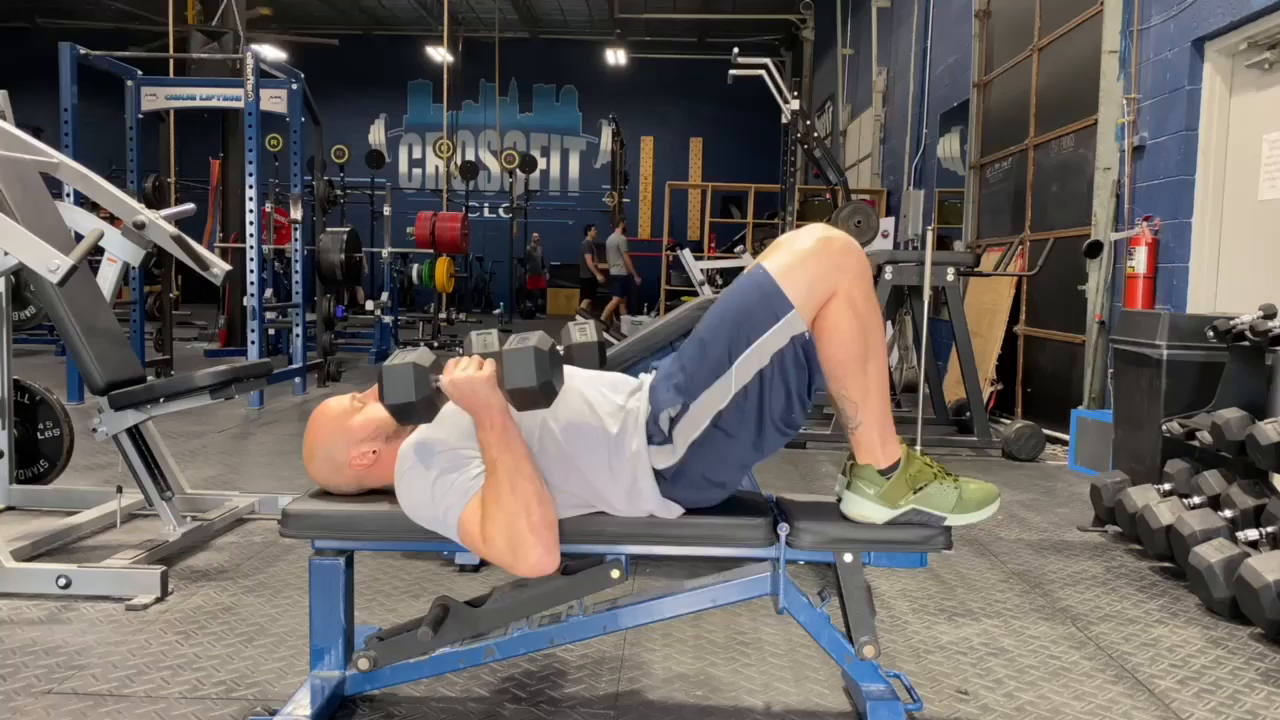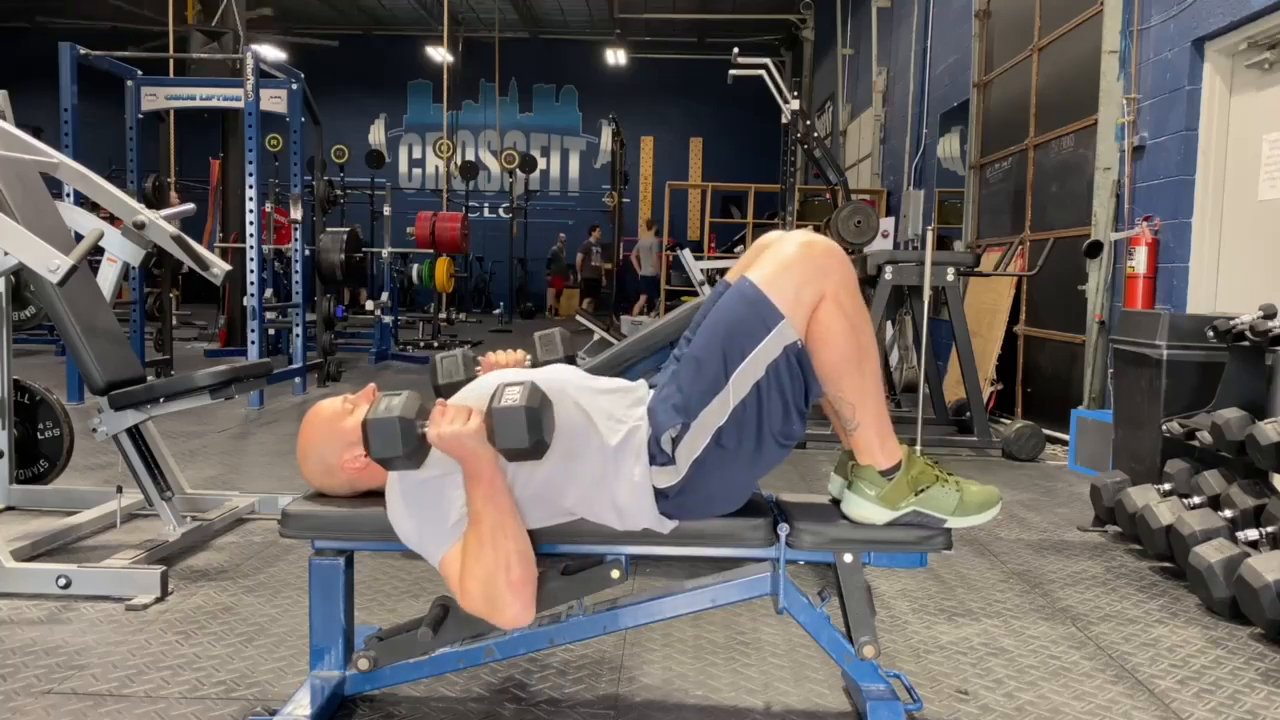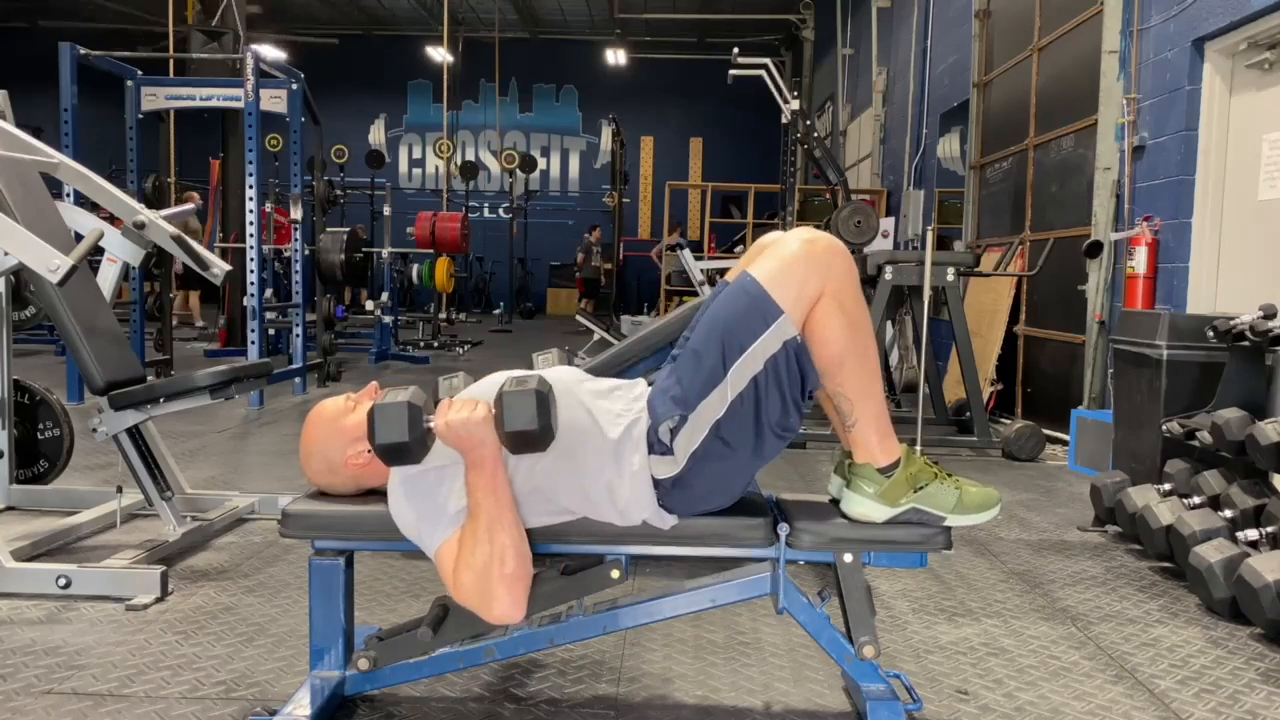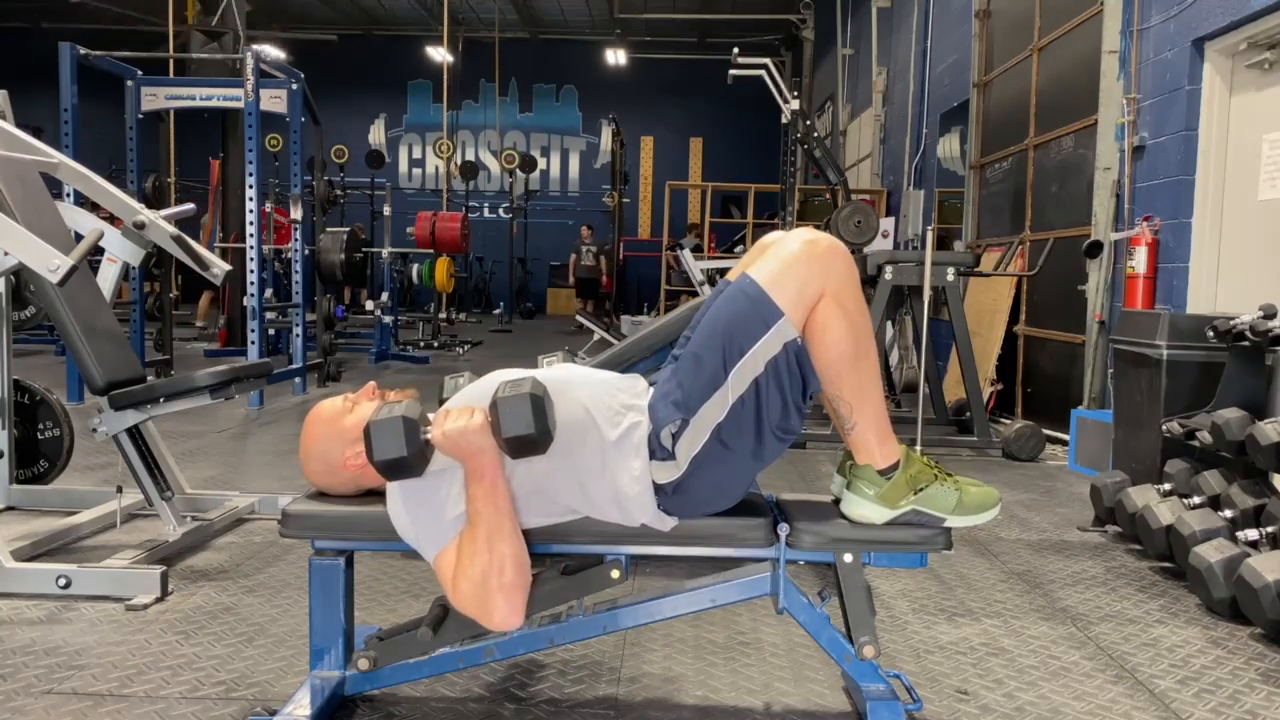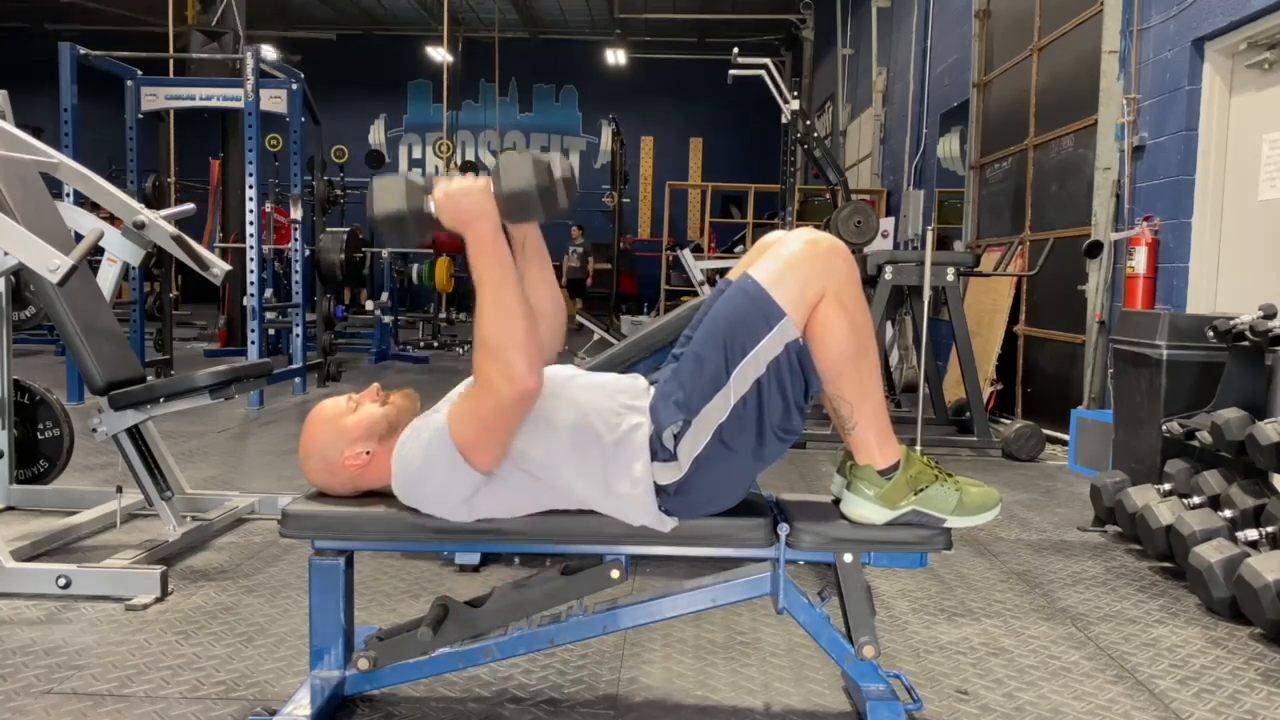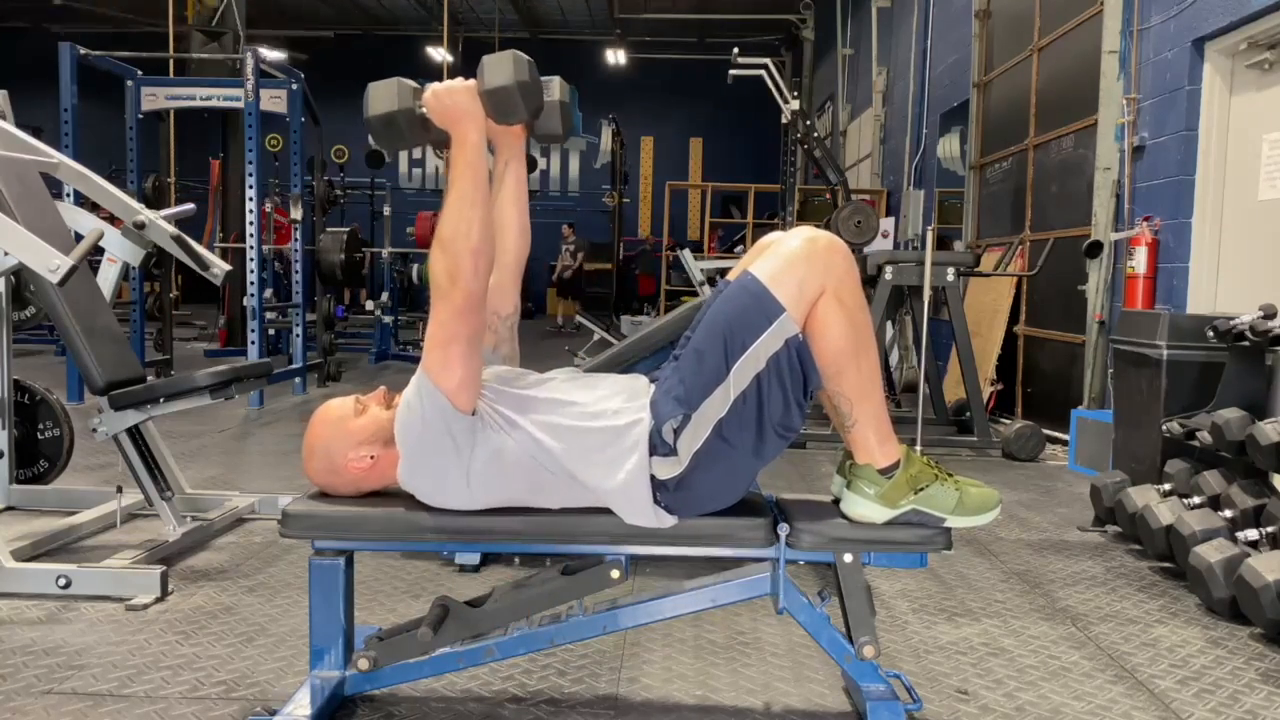
dt=0.7s
person 1, frame 1
left shoulder: (437, 434)
right shoulder: (426, 474)
right elbow: (535, 553)
right wrist: (489, 413)
left hip: (656, 404)
right hip: (680, 446)
left knee: (805, 252)
right knee: (831, 256)
left ankle: (871, 460)
right ankle: (884, 476)
person 1, frame 2
left shoulder: (435, 441)
right shoulder: (421, 491)
right elbow: (511, 604)
left wrist: (515, 381)
right wrist: (477, 462)
left hip: (654, 402)
right hip: (678, 457)
left knee: (777, 249)
right knee: (815, 263)
left ankle: (863, 460)
right ankle: (887, 477)
person 1, frame 3
left shoulder: (433, 442)
right shoulder: (420, 487)
right elbow: (503, 600)
right wrist: (481, 453)
left hip: (653, 411)
right hip: (676, 452)
left knee: (780, 251)
right knee: (815, 259)
left ankle: (863, 458)
right ankle: (884, 476)
person 1, frame 4
left shoulder: (431, 448)
right shoulder: (421, 492)
right elbow: (501, 608)
right wrist: (479, 462)
left hip: (655, 407)
right hip: (677, 453)
left knee: (783, 250)
right knee: (814, 259)
left ankle: (866, 458)
right ankle: (884, 475)
person 1, frame 5
left shoulder: (446, 435)
right shoulder: (428, 466)
left elbow: (544, 343)
right elbow: (517, 383)
left wrist: (523, 229)
right wrist: (479, 231)
left hip: (658, 416)
right hip: (675, 451)
left knee: (783, 250)
right knee: (816, 258)
left ankle: (866, 461)
right ankle: (885, 477)
person 1, frame 6
left shoulder: (461, 406)
right shoulder: (430, 444)
left elbow: (499, 281)
right elbow: (459, 287)
left wrist: (508, 148)
right wrist: (466, 132)
left hip: (667, 420)
right hip: (679, 453)
left knee: (781, 251)
right knee: (815, 256)
left ankle: (868, 460)
right ankle: (885, 476)
